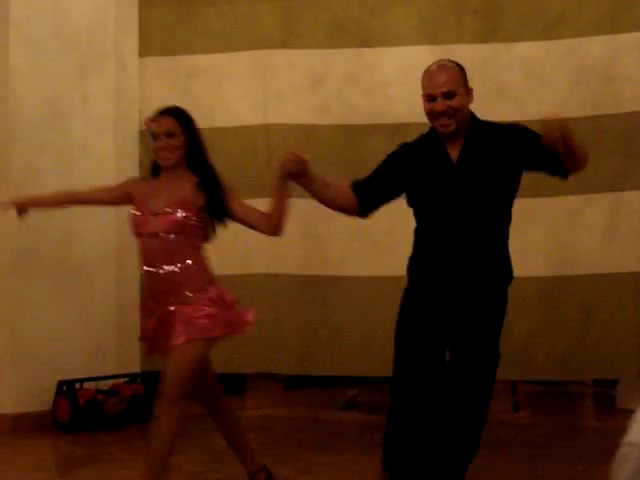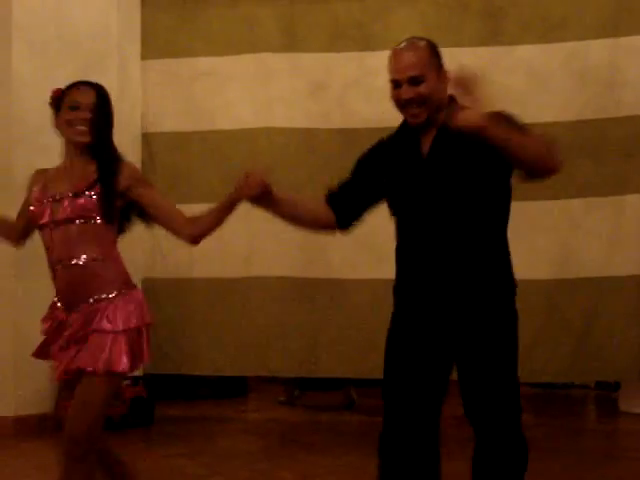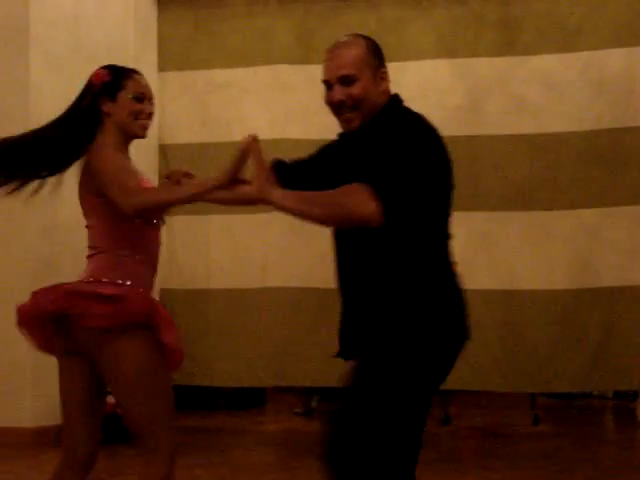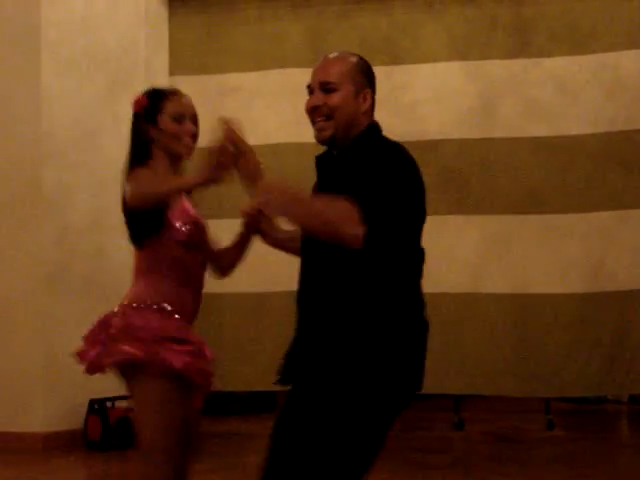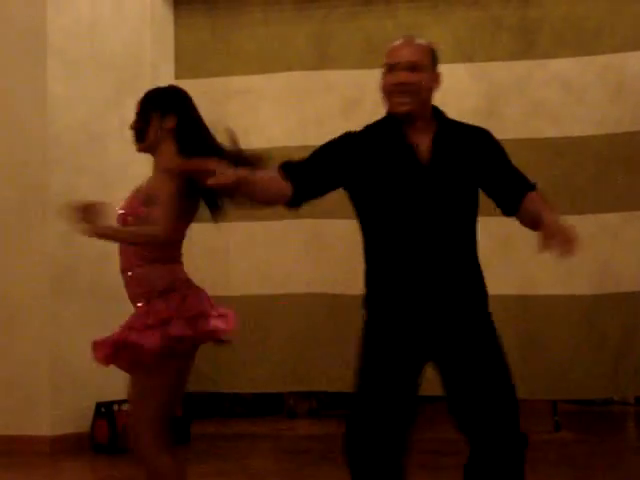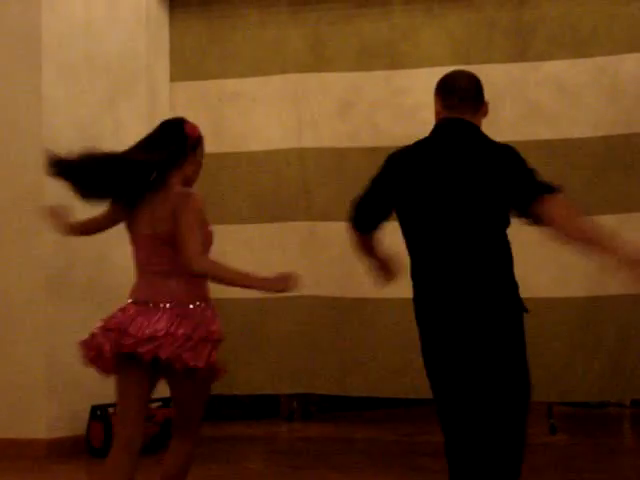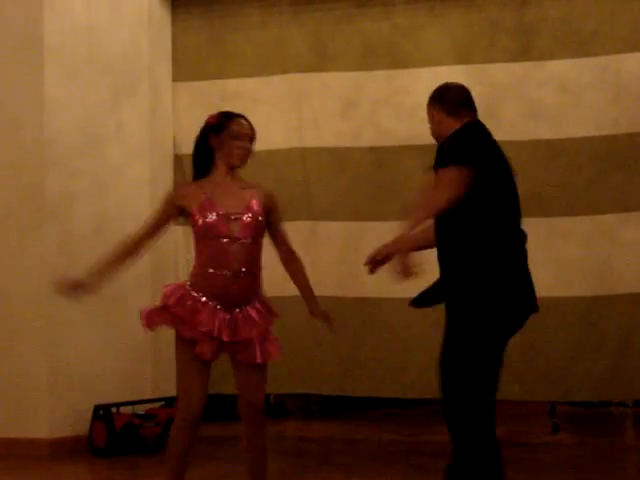
dt=0.4s
person 1, frame 1
left shoulder: (507, 141)
right shoulder: (411, 158)
left elbow: (577, 162)
right elbow: (357, 200)
left wrist: (561, 140)
right wrist: (304, 179)
left hip: (484, 292)
right hip: (426, 289)
left knee: (469, 398)
right knee: (411, 394)
person 1, frame 2
left shoulder: (485, 133)
right shoulder: (385, 153)
left elbow: (546, 162)
right elbow: (335, 214)
left wrist: (487, 125)
right wrist: (274, 201)
left hip: (485, 306)
right hip: (417, 309)
left knee: (499, 433)
right knee: (405, 432)
person 1, frame 3
left shoulder: (405, 135)
right shoulder: (358, 144)
left elbow: (365, 209)
right elbow: (289, 177)
left wrist: (276, 195)
left hip: (413, 331)
right hip: (387, 330)
person 1, frame 4
left shoulder: (385, 162)
right shoulder: (332, 168)
left elbow: (348, 230)
left wrist: (260, 183)
right wrist: (273, 232)
left hip: (377, 357)
right hip: (330, 358)
person 1, frame 5
left shoulder: (473, 144)
right shoulder: (360, 149)
left elbow: (520, 194)
right elbow: (289, 184)
left wrist: (550, 222)
right wrist: (235, 177)
left hip: (463, 312)
right hip: (394, 313)
left knee: (499, 437)
right knee: (372, 437)
person 1, frame 6
left shoulder: (405, 162)
right shoulder: (498, 158)
left elbow: (360, 224)
right elbow: (545, 207)
left wrist: (378, 259)
left hip: (436, 311)
right hip: (491, 307)
left knee: (462, 424)
right knee: (503, 425)
person 1, frame 7
left shoulder: (467, 145)
right shoulder: (475, 148)
left elbow: (453, 177)
right elbow: (449, 225)
left wrist: (408, 232)
right wrist: (391, 246)
left hip: (487, 296)
right hip: (481, 294)
left knee: (468, 400)
right knee: (462, 396)
person 2, frame 1
left shoulder: (207, 189)
right shoulder: (137, 188)
left elbow: (271, 227)
right elbow: (81, 195)
left wrist: (282, 183)
right wrist: (32, 200)
left hip: (197, 305)
right hip: (162, 308)
left knee: (171, 396)
right knee: (210, 395)
person 2, frame 2
left shoulder: (120, 175)
right shoulder: (41, 181)
left elbow: (189, 231)
left wrist: (234, 197)
left hip: (112, 312)
right hip: (68, 315)
left knee: (80, 435)
right knee: (81, 436)
person 2, frame 3
left shoulder: (98, 162)
right shoulder: (107, 152)
right elbow: (132, 203)
left wrist: (170, 186)
right wrist: (215, 182)
left hip: (85, 309)
right hip: (117, 309)
person 2, frame 4
left shoulder: (176, 190)
right shoulder: (143, 177)
left elbow: (221, 266)
right elbow: (134, 198)
left wrist: (249, 226)
right wrist: (200, 177)
left hip: (174, 334)
right hip: (144, 334)
person 2, frame 5
left shoulder: (168, 176)
right shoulder: (179, 176)
left elbow: (161, 233)
left wrist: (103, 229)
left hip: (164, 314)
right hip: (187, 313)
left knee: (145, 439)
right knee: (155, 432)
person 2, frame 6
left shoulder: (130, 200)
right shoulder: (185, 202)
left elbow: (85, 227)
right elbow: (199, 266)
left wrist: (61, 220)
right wrist: (262, 283)
left hip: (136, 323)
right hip: (181, 326)
left knee: (126, 442)
right knee: (186, 431)
person 2, frame 7
left shoulder: (263, 198)
right shoulder: (187, 195)
left elbow: (287, 253)
right elbow: (141, 239)
left wrist: (312, 302)
right wrist: (92, 279)
left hip: (246, 311)
right hip: (199, 309)
left knee: (254, 412)
right knee: (189, 413)
